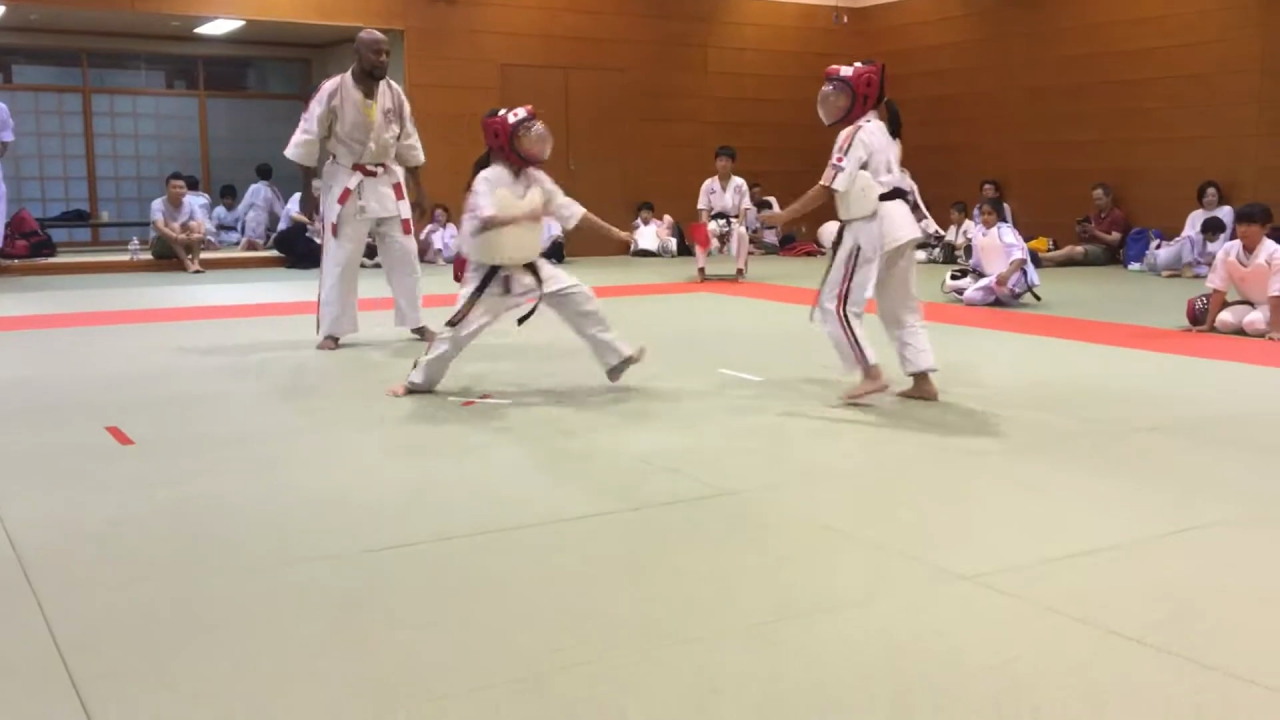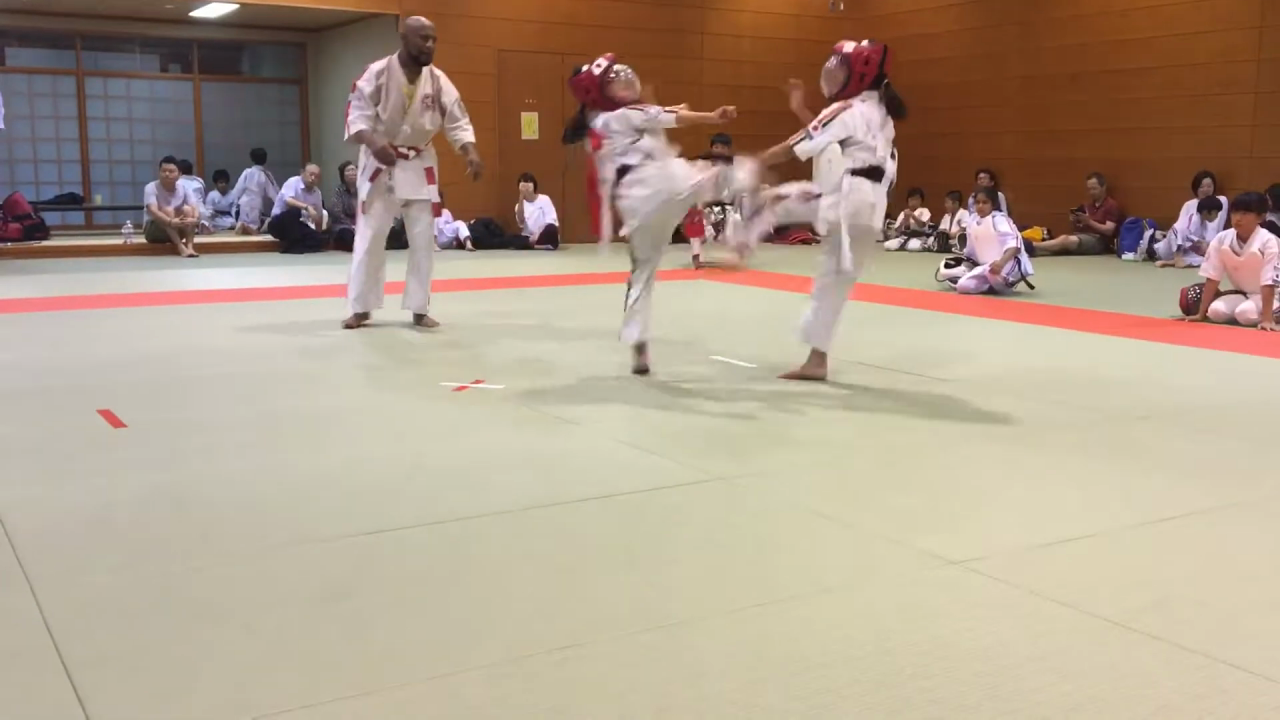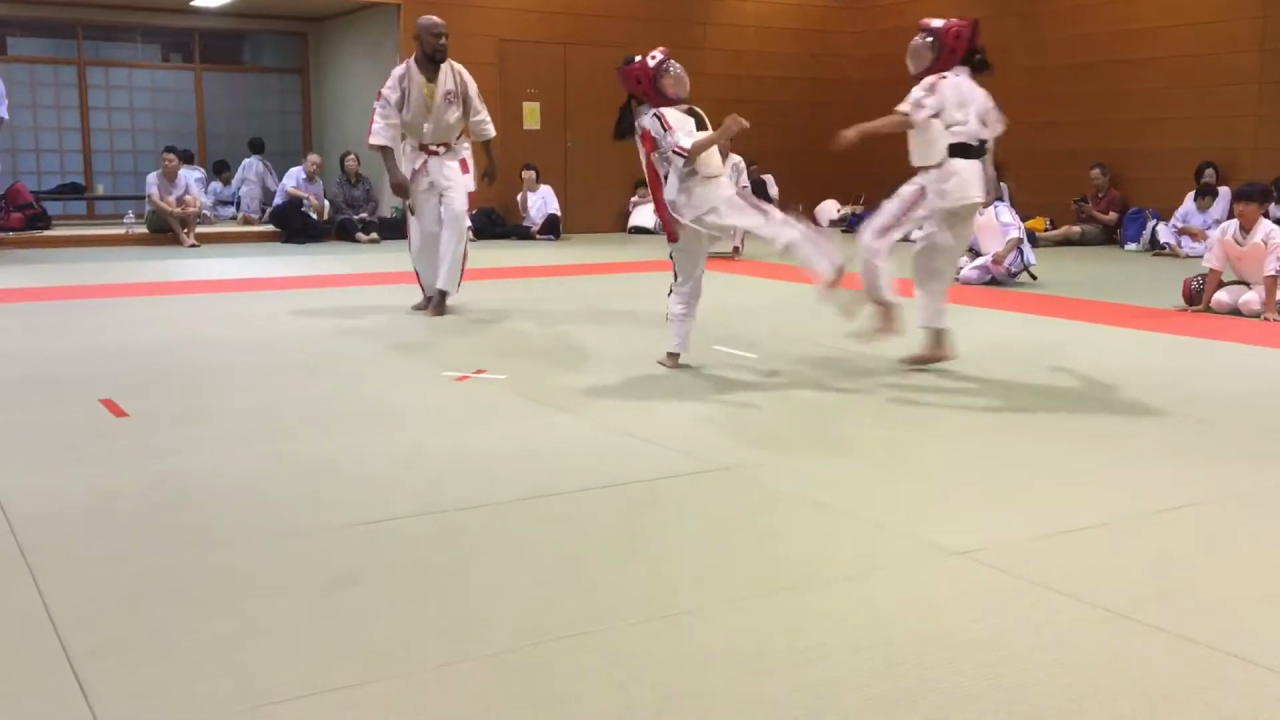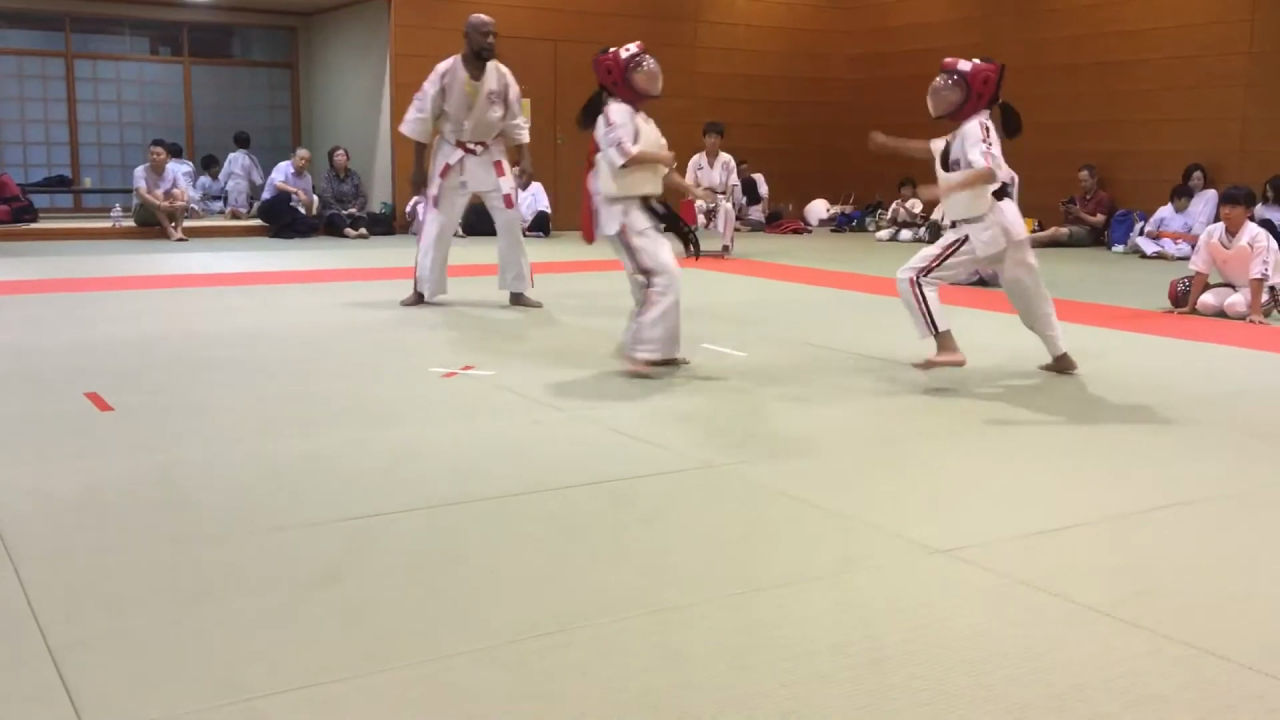
dt=0.4s
person 1, frame 1
left shoulder: (855, 135)
right shoulder: (883, 132)
left elbow: (830, 188)
left wrist: (786, 215)
left hip: (873, 226)
right hip: (897, 224)
left knee: (836, 306)
right knee: (902, 308)
left ankle: (871, 373)
right ankle: (922, 382)
person 1, frame 2
left shoulder: (844, 111)
right shoulder: (882, 112)
left elbow: (796, 148)
left wrist: (759, 161)
left hip: (848, 197)
right hip: (870, 207)
left knee: (773, 199)
right knee: (833, 283)
right ankle: (816, 361)
person 1, frame 3
left shoulder: (938, 84)
right shoulder: (973, 89)
left elbow: (903, 117)
right elbow: (995, 126)
left wrist: (858, 129)
left hip: (945, 179)
right hip: (968, 185)
left knee: (873, 236)
right knee: (931, 262)
left ankle: (886, 308)
right ankle: (938, 341)
person 1, frame 4
left shoulder: (976, 128)
right shoulder: (969, 128)
left elbow: (988, 170)
right elbow: (935, 150)
left wrist: (948, 188)
right wrist: (891, 144)
left hip: (982, 229)
right hip: (1003, 225)
left knee: (912, 278)
right knee: (1027, 293)
left ankle: (948, 349)
right ankle: (1061, 356)
person 2, frame 1
left shoulder: (536, 179)
right shoulder: (488, 179)
left elbow: (569, 210)
right elbow: (481, 220)
left wrist: (611, 231)
right wrist: (517, 218)
left hip: (528, 267)
right hip: (491, 274)
left knee: (580, 300)
right knee: (460, 329)
left ankle: (616, 359)
right ankle: (417, 380)
person 2, frame 2
left shoulder: (599, 126)
right shoulder: (620, 116)
right elbow: (670, 118)
right wrist: (715, 117)
left hip: (635, 203)
right hip: (658, 182)
left knee: (643, 275)
right knee: (720, 173)
left ankle: (639, 349)
person 2, frame 3
left shoulder: (645, 120)
right shoulder: (664, 116)
right elbow: (684, 154)
right wrist: (716, 134)
left hip: (680, 210)
right hip: (708, 200)
left knee: (686, 283)
right knee: (777, 225)
left ankle: (674, 352)
right ankle: (829, 266)
person 2, frame 4
left shoulder: (638, 116)
right shoulder: (615, 113)
left elbow: (659, 168)
right elbow: (623, 155)
left wrist: (691, 189)
right wrist: (661, 157)
left hip: (642, 210)
right hip: (624, 212)
left knee: (662, 280)
right knee: (665, 279)
left ankle: (660, 350)
right ankle: (639, 350)
person 3, frame 1
left shoulder: (394, 91)
right shoulder: (333, 90)
left elbow: (408, 142)
right elbow: (307, 139)
left wrist: (418, 188)
right wrist: (306, 190)
left hip: (388, 181)
right hip: (347, 182)
left knee: (404, 255)
right knee: (340, 260)
left ankle: (415, 323)
right ankle: (332, 330)
person 3, frame 2
left shoulder: (437, 79)
right shoulder: (378, 73)
left elbow: (457, 122)
right elbow: (357, 116)
left wrist: (471, 152)
right wrist: (373, 143)
left hip: (420, 166)
right hip: (382, 163)
left knee: (422, 242)
right knee: (369, 238)
left ankle: (419, 310)
right ankle: (361, 308)
person 3, frame 3
left shoulder: (458, 73)
right shoulder: (400, 77)
left elbow: (479, 118)
right elbow: (386, 126)
left wrist: (491, 161)
right wrist: (393, 171)
left hip: (453, 157)
right hip: (417, 161)
left knee: (456, 220)
right knee: (422, 231)
left ankle: (443, 291)
right ankle: (432, 292)
person 3, frame 4
left shoulder: (502, 75)
right shoulder: (444, 72)
left elbow: (517, 120)
right elbow: (422, 118)
left wrist: (527, 159)
right wrist: (418, 166)
left hip: (491, 157)
right hip: (452, 157)
left knee: (510, 224)
right knee: (436, 225)
left ankle: (517, 290)
right ankle: (422, 289)
